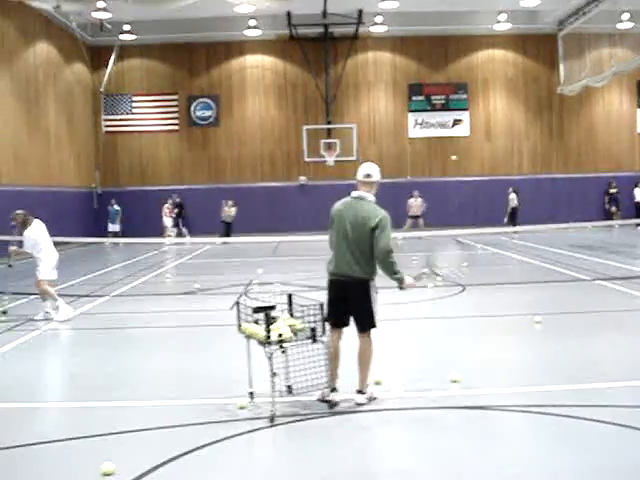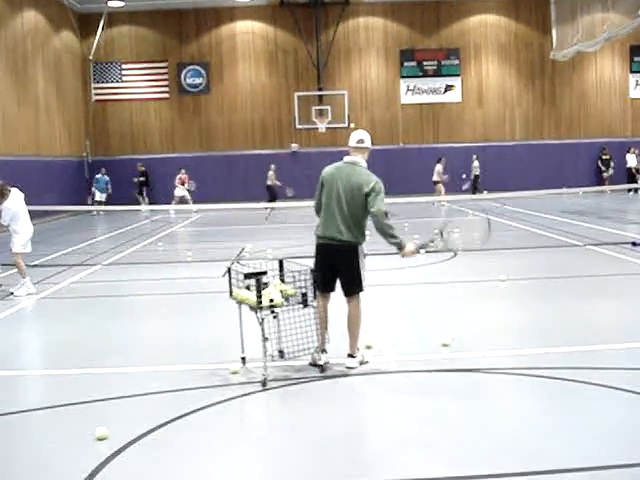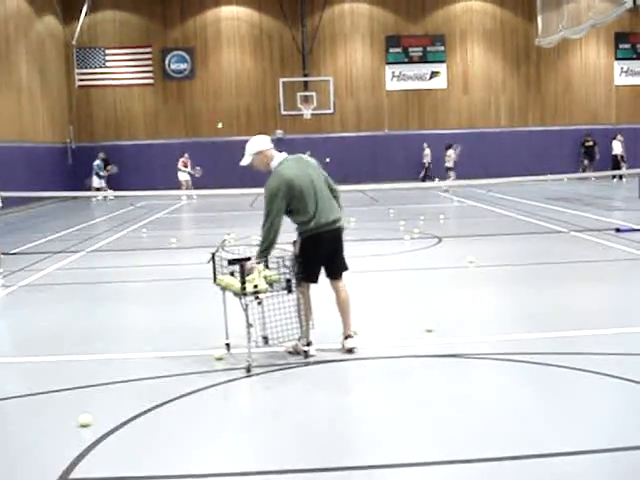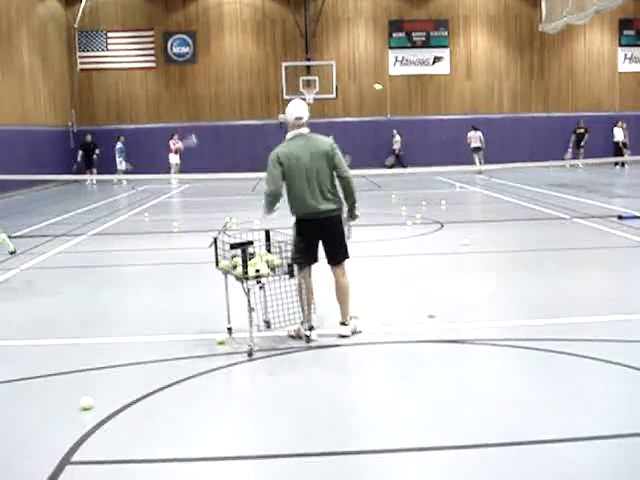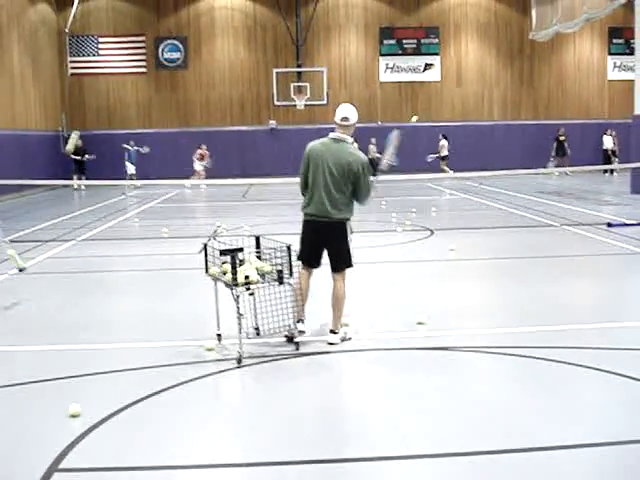
dt=1s
person 1, frame 1
left shoulder: (337, 207)
right shoulder: (379, 215)
right elbow: (384, 255)
right wrist: (400, 279)
left hip: (336, 278)
right hip: (361, 281)
left knee: (335, 333)
right knee: (364, 335)
left ankle: (331, 388)
right ankle: (362, 390)
person 1, frame 2
left shoulder: (328, 171)
right shoulder: (371, 181)
left elbow: (318, 208)
right elbow: (380, 219)
right wrist: (401, 245)
left hip: (324, 242)
right hip: (350, 245)
left knee: (322, 297)
right knee: (353, 299)
left ankle: (321, 351)
right ankle: (353, 354)
person 1, frame 3
left shoulder: (276, 181)
right shoulder: (305, 159)
left elbow: (271, 224)
right elbow: (333, 189)
left wrist: (261, 256)
left hip: (312, 235)
right hip: (334, 228)
left knee: (303, 287)
right knee: (338, 283)
left ankle: (305, 342)
right ankle: (348, 336)
person 1, frame 4
left shoulder: (278, 153)
right shoulder: (326, 143)
left elbow: (274, 193)
right elbow: (346, 178)
left wrist: (268, 208)
right wrist: (351, 207)
left hip: (304, 219)
right hip: (330, 216)
left knee: (304, 272)
right knee: (339, 268)
left ankle: (307, 326)
right ankle: (346, 322)
person 1, frame 5
left shoulder: (312, 148)
right shoulder: (358, 158)
left elbow: (303, 185)
right elbow: (362, 197)
left hip: (311, 219)
right hip: (337, 223)
left knee: (305, 270)
right knee: (338, 276)
left ankle: (299, 320)
right ankle: (336, 330)
